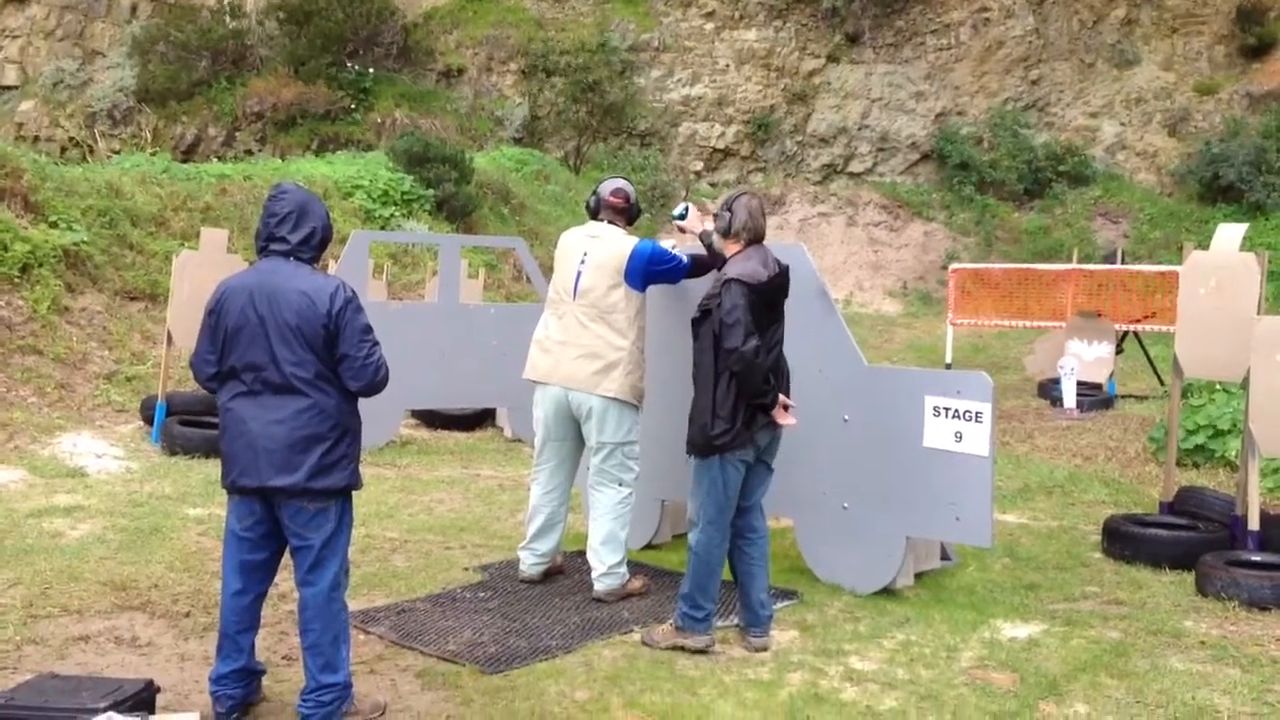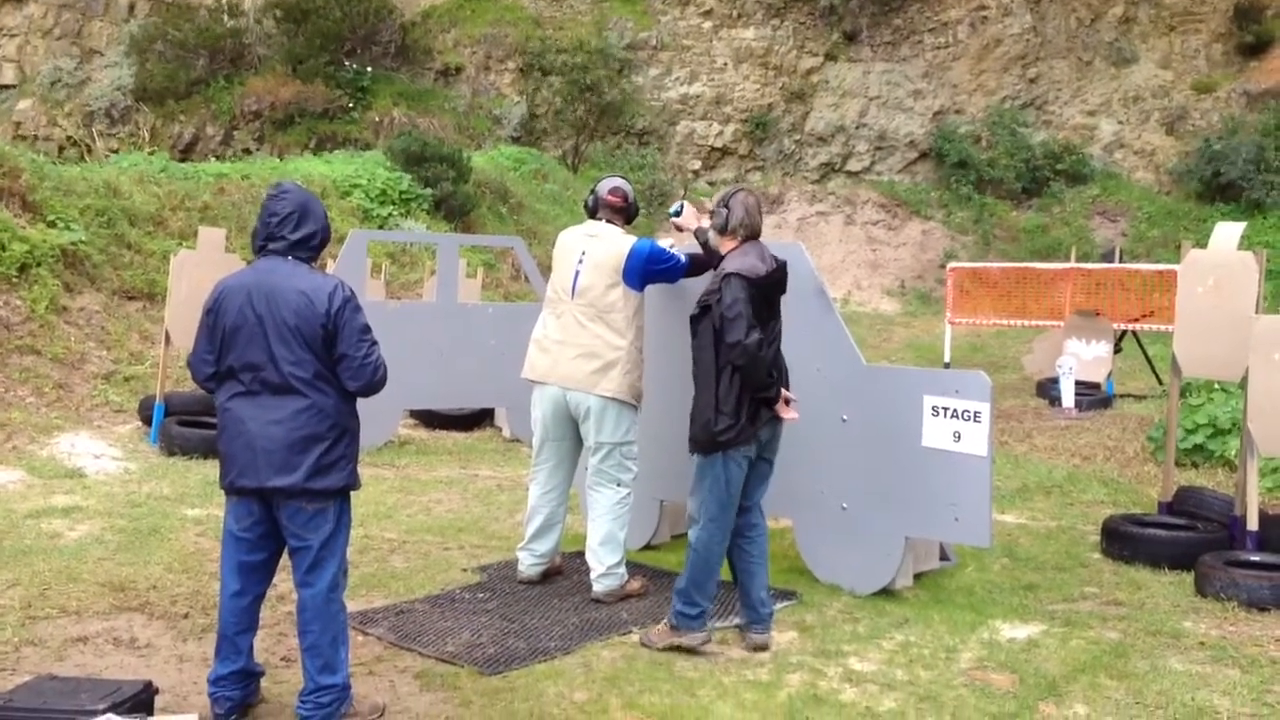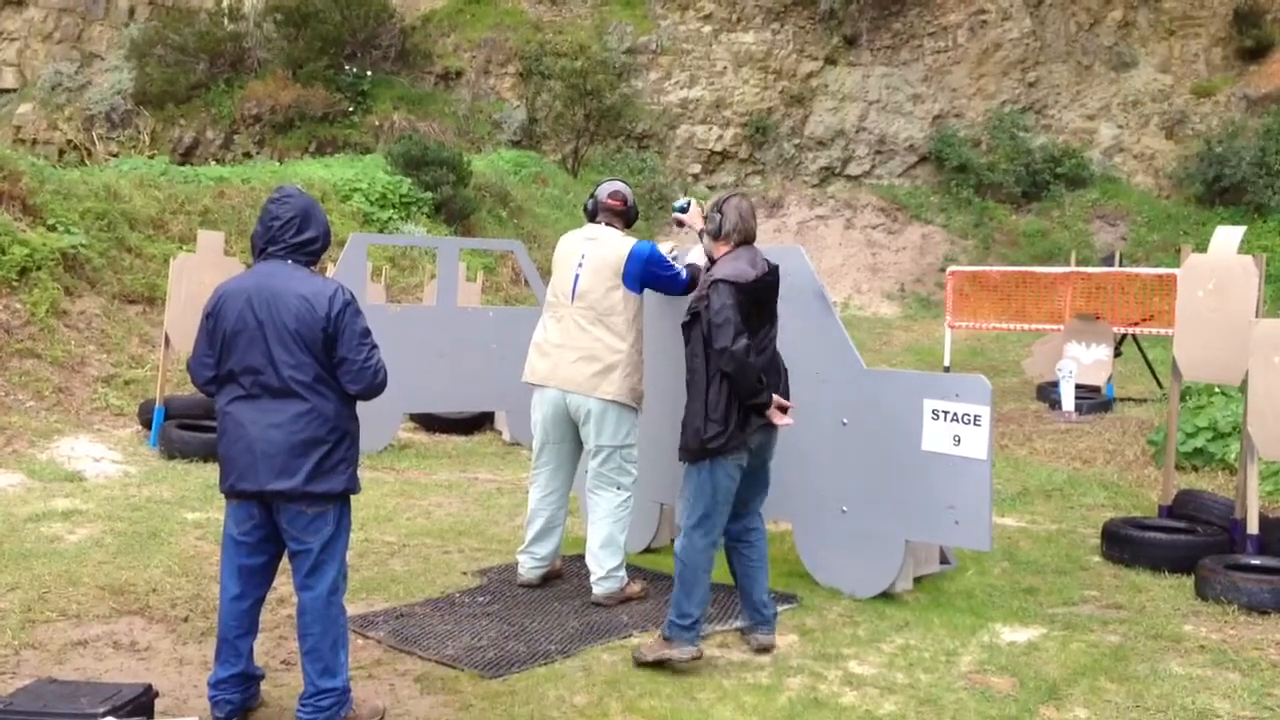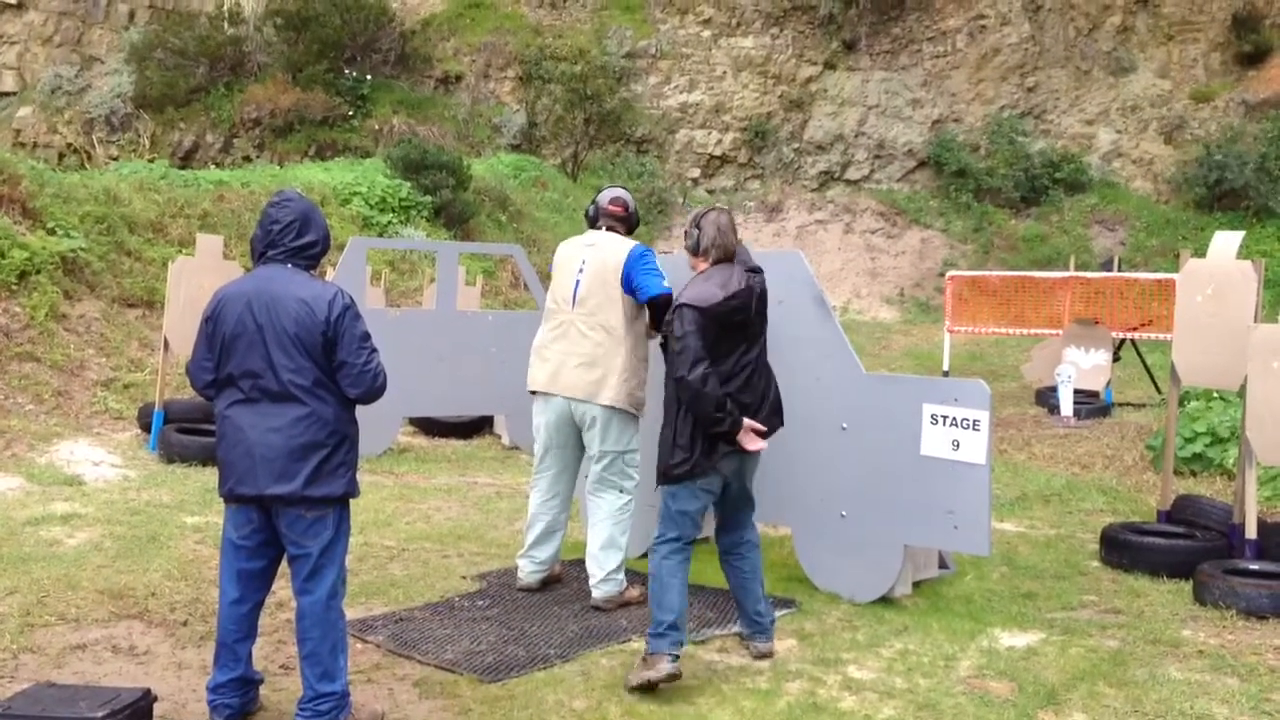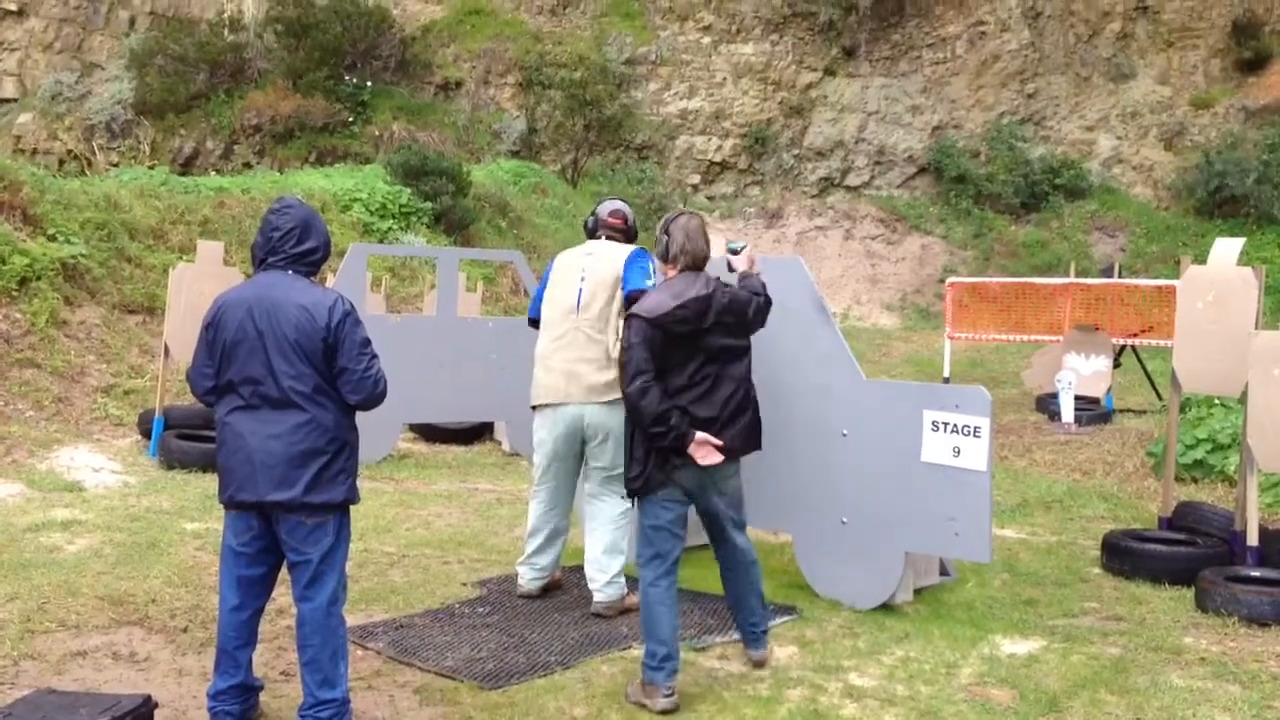
dt=0.2s
person 1, frame 1
left shoulder: (228, 292)
right shoulder: (331, 294)
left elbow: (205, 371)
right elbow: (368, 377)
right wrist: (326, 373)
left hip: (247, 462)
right hip: (313, 464)
left knee: (242, 578)
right knee: (320, 582)
person 1, frame 2
left shoulder: (226, 291)
right shoulder: (329, 293)
left elbow: (203, 370)
right elbow: (367, 376)
right wrist: (325, 373)
left hip: (245, 463)
right hip: (312, 465)
left knee: (241, 579)
right knee: (319, 583)
person 1, frame 3
left shoulder: (226, 295)
right shoulder: (330, 297)
left elbow: (202, 374)
right elbow: (367, 380)
right wrist: (324, 376)
left hip: (245, 466)
right hip: (312, 468)
left knee: (241, 583)
right knee: (319, 587)
person 1, frame 4
left shoulder: (226, 299)
right shoulder: (330, 301)
left elbow: (202, 378)
right elbow: (367, 384)
right wrist: (325, 380)
left hip: (244, 470)
right hip: (311, 472)
left knee: (239, 587)
right knee: (318, 592)
person 1, frame 5
left shoulder: (226, 305)
right shoulder: (330, 308)
left elbow: (202, 385)
right elbow: (367, 391)
right wrist: (323, 387)
left hip: (244, 476)
right hip: (311, 479)
left knee: (240, 594)
right knee: (318, 598)
person 2, frame 1
left shoulder: (734, 283)
right shoulder: (766, 271)
left elbow: (742, 353)
left wrist: (767, 400)
right wrist: (708, 245)
left hip: (733, 421)
right hip: (761, 423)
left knee: (709, 523)
right knee: (749, 520)
left ankle: (692, 624)
right ankle: (757, 625)
person 2, frame 2
left shoulder: (733, 278)
right shoulder: (761, 267)
left elbow: (744, 347)
left wrist: (769, 393)
right wrist: (696, 230)
left hip: (734, 418)
right hip: (762, 418)
left knee: (709, 520)
right knee: (747, 518)
left ankle: (687, 621)
right ankle: (757, 622)
person 2, frame 3
left shoulder: (721, 282)
right shoulder: (762, 272)
left elbow: (732, 353)
left wrist: (760, 399)
left hip: (727, 423)
right hip: (758, 423)
left knee: (698, 526)
right knee: (746, 521)
left ankle: (681, 634)
right ankle: (761, 625)
person 2, frame 4
left shoulder: (691, 304)
right shoulder: (751, 291)
left elbow: (692, 379)
left wrist: (728, 423)
left hip: (700, 446)
right hip: (739, 442)
left knee: (670, 545)
right knee: (739, 534)
left ankle: (662, 652)
right ankle: (759, 631)
person 2, frame 5
left shoulder: (645, 314)
right shoulder: (734, 301)
left elbow: (639, 391)
right elbow: (760, 307)
left wrist: (680, 438)
right wrist: (748, 273)
left hip: (666, 461)
right hip: (721, 454)
left knee: (658, 566)
right knee: (735, 547)
left ankle: (659, 682)
right ankle: (754, 642)
person 3, frame 1
left shoulder: (567, 241)
right shoulder: (637, 252)
right elbow: (692, 266)
right wrist: (722, 252)
left hip: (552, 376)
right hip: (605, 384)
left knee: (549, 473)
right knee: (611, 481)
left ankle: (535, 560)
right ankle: (610, 578)
person 3, frame 2
left shoulder: (565, 240)
right shoulder: (635, 251)
right elbow: (691, 265)
left hip: (550, 376)
right hip: (604, 384)
left knee: (548, 473)
right knee: (610, 481)
left ankle: (534, 561)
right ankle: (609, 579)
person 3, frame 3
left shoulder: (565, 244)
right shoulder: (636, 252)
right elbow: (686, 283)
left hip: (550, 379)
right hip: (604, 386)
left knee: (548, 476)
right knee: (611, 484)
left ankle: (534, 564)
right ankle: (609, 581)
person 3, frame 4
left shoulder: (564, 250)
right shoulder: (633, 256)
right elbow: (660, 302)
right wrist: (655, 325)
left hip: (550, 384)
right hip: (608, 392)
left knee: (549, 480)
right knee: (610, 488)
left ankle: (533, 568)
right ankle: (607, 586)
person 3, frame 5
left shoulder: (562, 261)
right shoulder: (632, 258)
left elbow: (536, 318)
right elbow: (640, 298)
left hip: (554, 394)
right hip: (609, 397)
left knee: (550, 490)
right knee: (609, 494)
left ankle: (534, 575)
right ankle: (608, 591)
